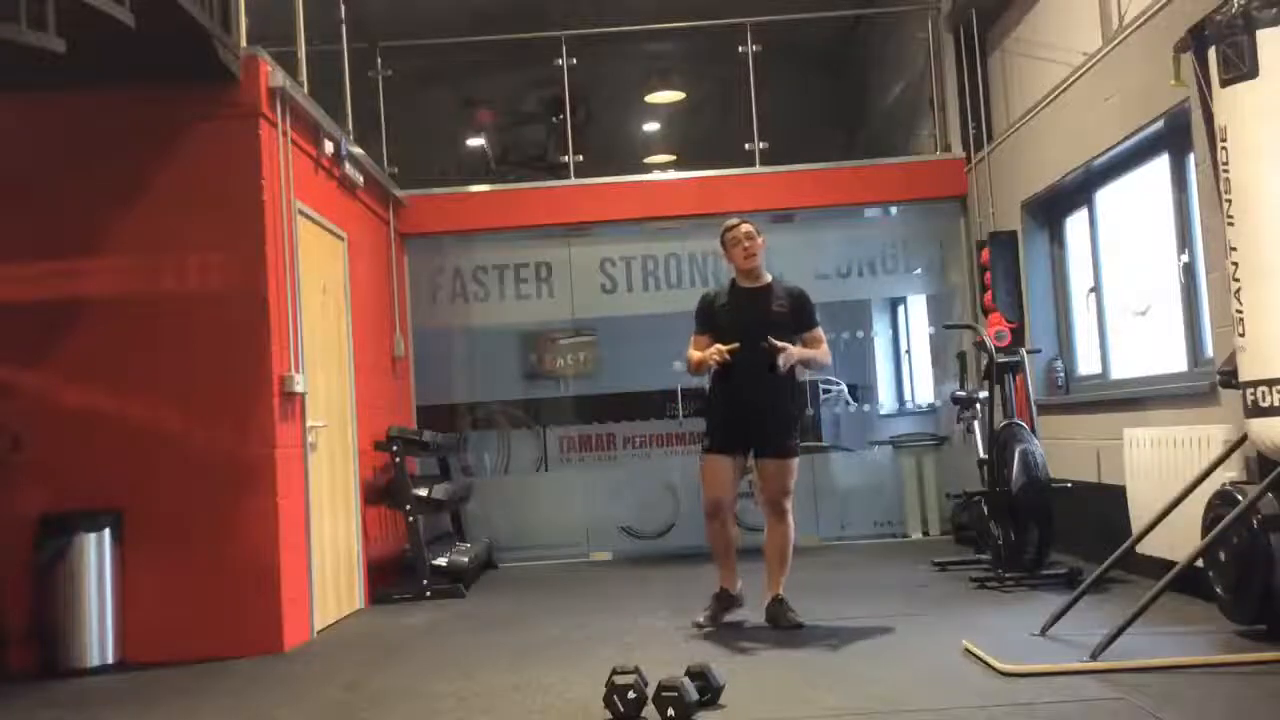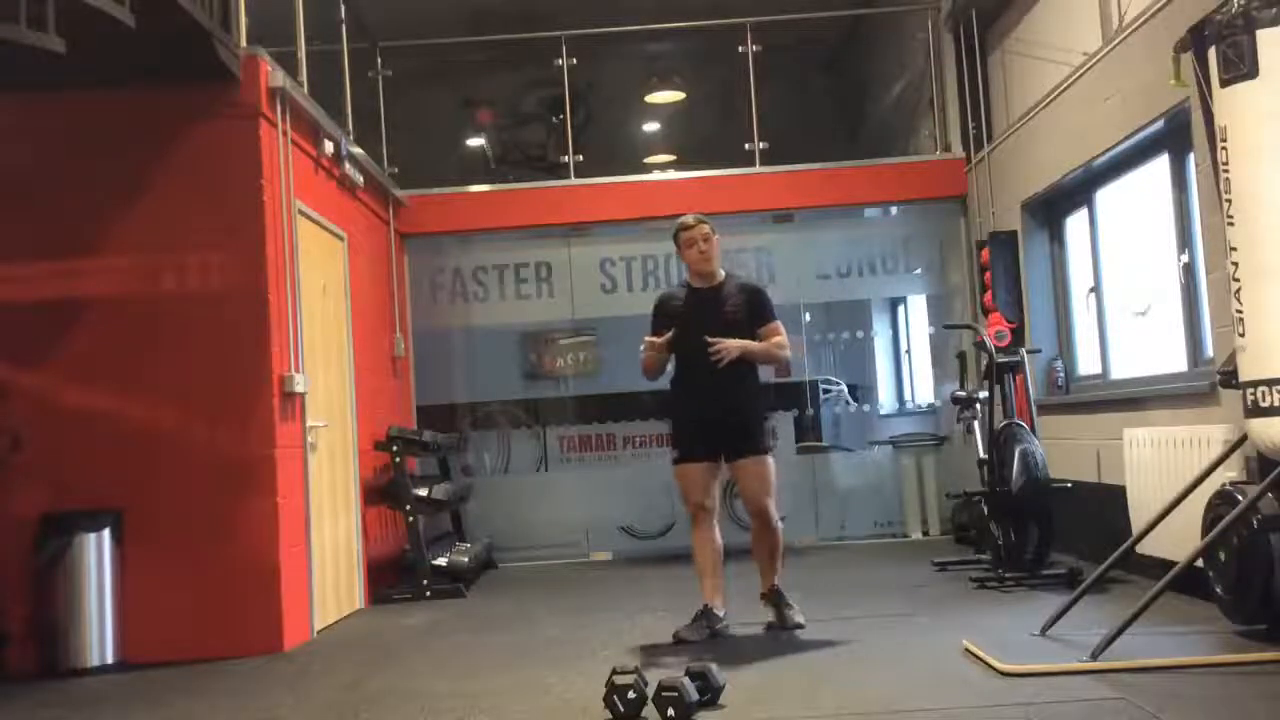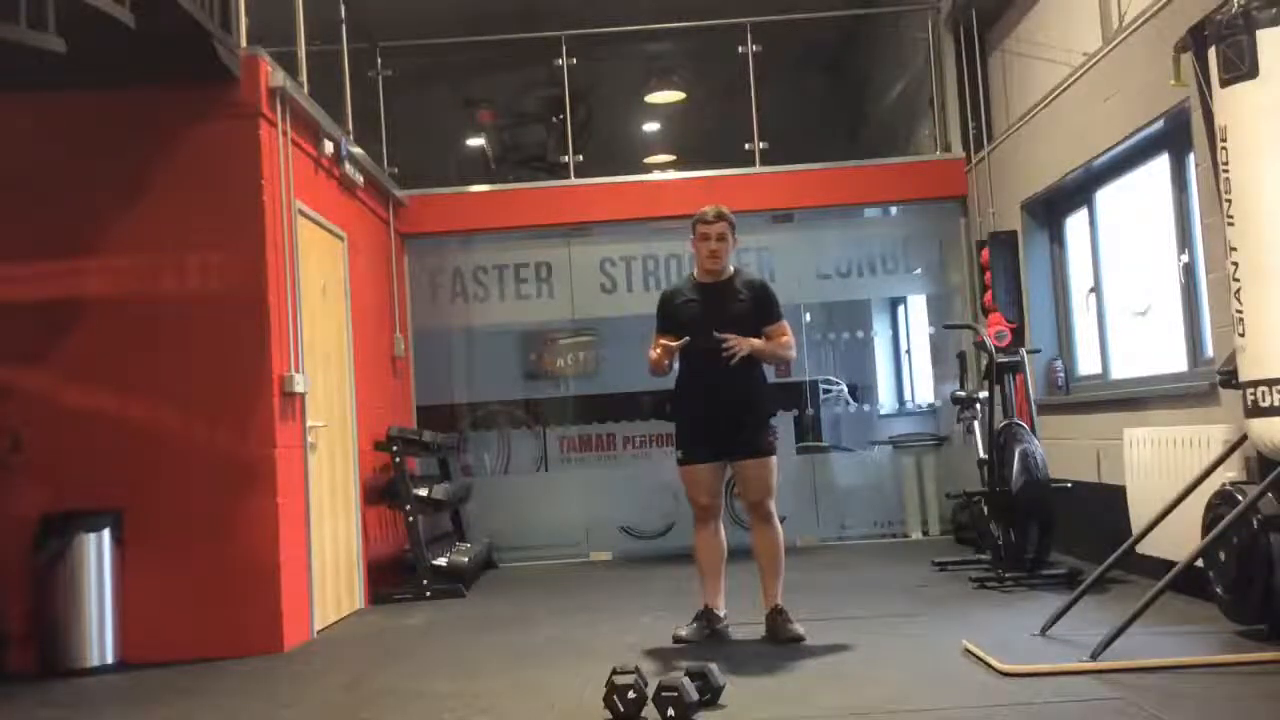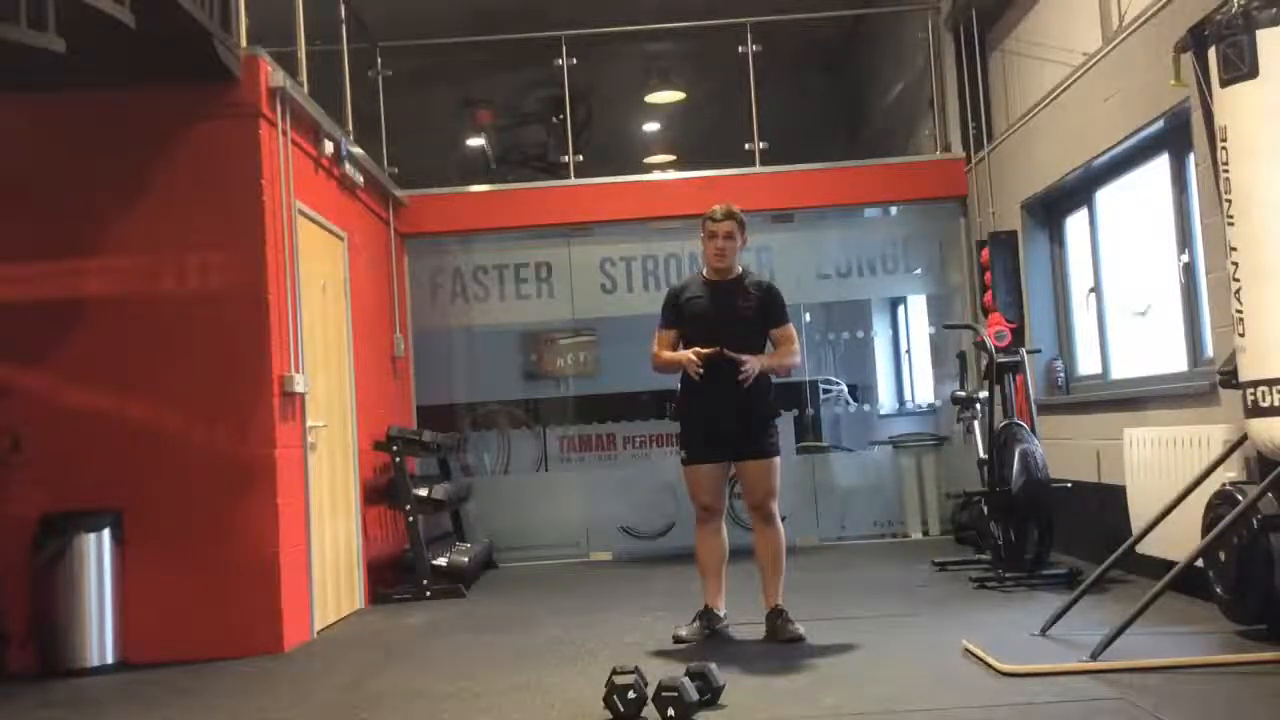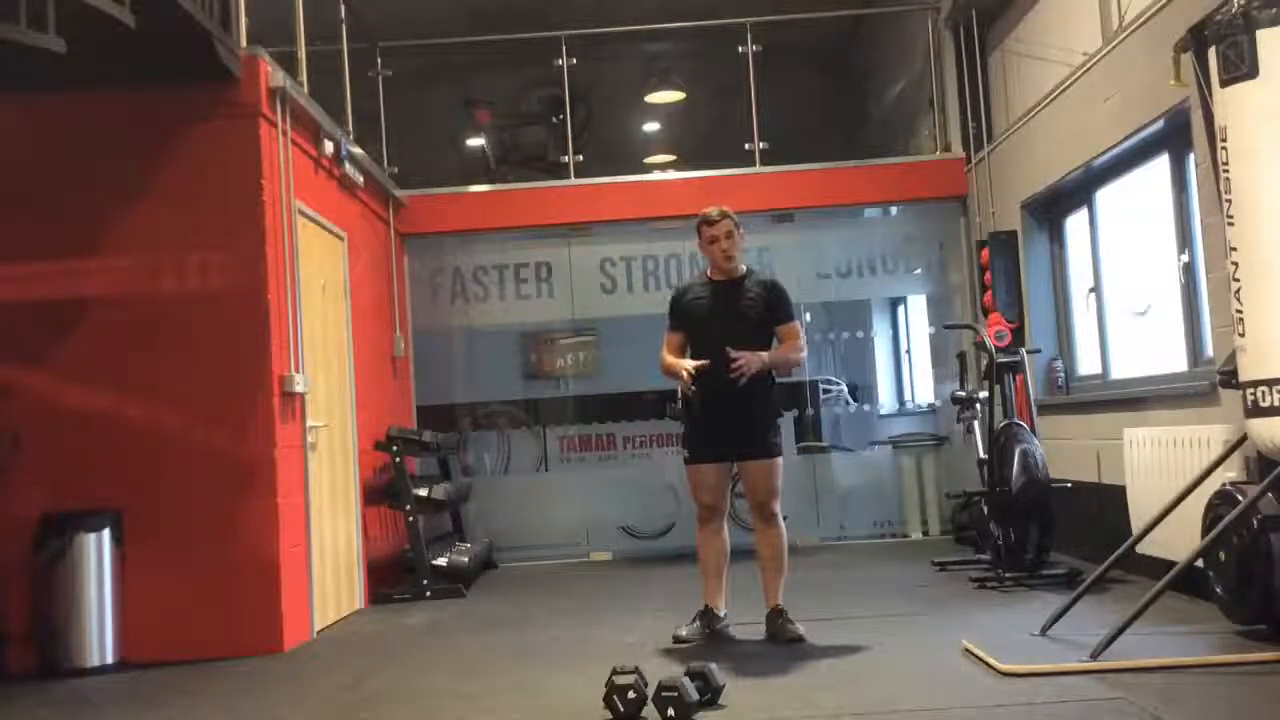
dt=1s
person 1, frame 1
left shoulder: (793, 297)
right shoulder: (713, 302)
left elbow: (823, 354)
right elbow: (692, 360)
left wrist: (799, 353)
right wrist: (708, 356)
left hip: (778, 417)
right hip: (725, 418)
left knee: (778, 506)
right knee: (716, 507)
left ankle: (775, 599)
right ankle: (728, 590)
person 1, frame 2
left shoulder: (748, 293)
right shoulder: (668, 303)
left elbow: (782, 349)
right elbow: (654, 371)
left wrist: (743, 346)
right wrist: (651, 357)
left hip: (744, 417)
right hip: (691, 422)
left knee: (763, 510)
right knee: (701, 512)
left ankle: (773, 590)
right ankle: (713, 610)
person 1, frame 3
left shoulder: (755, 290)
right shoulder: (674, 298)
left elbow: (788, 348)
right elbow: (657, 363)
left wrist: (753, 345)
right wrist: (661, 356)
left hip: (749, 417)
right hip: (696, 421)
left knee: (762, 509)
right knee: (705, 512)
left ankle: (775, 610)
right ankle: (713, 612)
person 1, frame 4
left shoulder: (763, 291)
right shoulder: (681, 295)
left elbow: (792, 353)
right elbow: (658, 356)
left wrist: (762, 362)
right wrist: (678, 358)
left hip: (754, 418)
right hip: (700, 421)
left knee: (765, 511)
right knee: (707, 513)
left ankle: (775, 611)
right ankle: (713, 611)
person 1, frame 5
left shoulder: (767, 289)
right shoulder: (686, 295)
left elbow: (797, 349)
right elbow: (668, 353)
left wrist: (762, 358)
right wrist: (680, 367)
left hip: (756, 418)
right hip: (704, 420)
left knee: (767, 510)
right knee: (709, 513)
left ankle: (776, 611)
right ankle: (713, 612)
